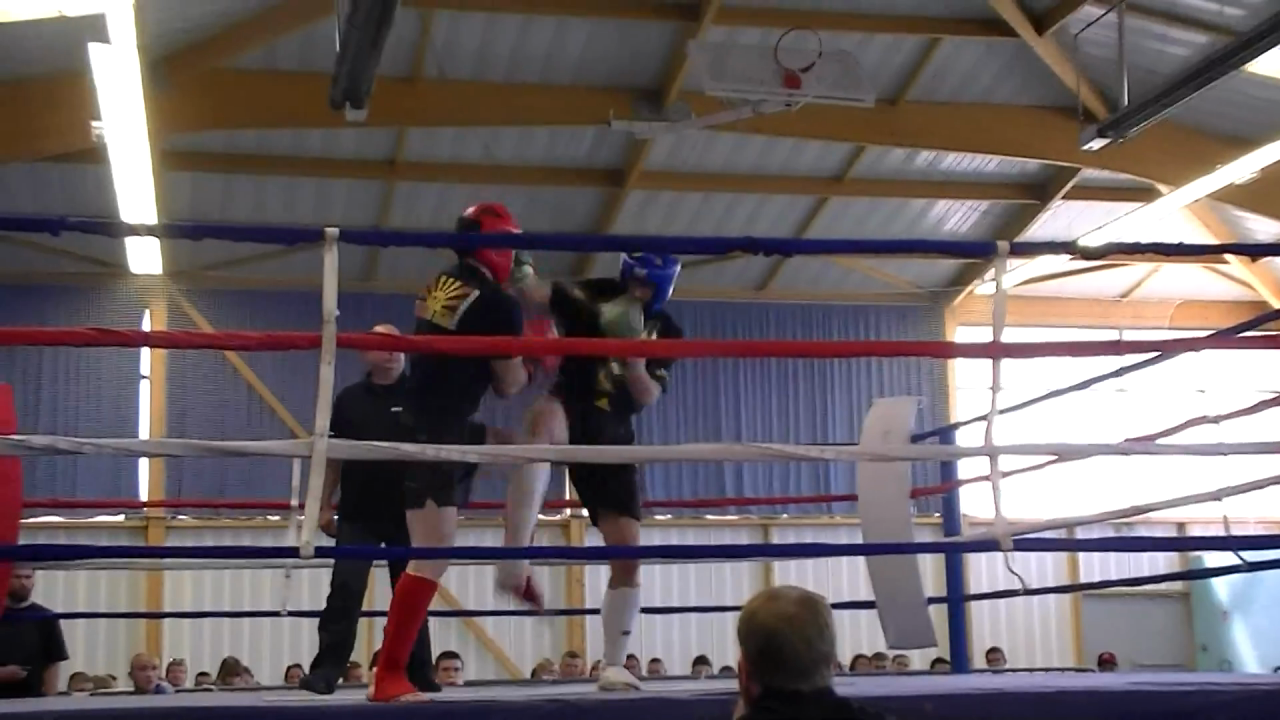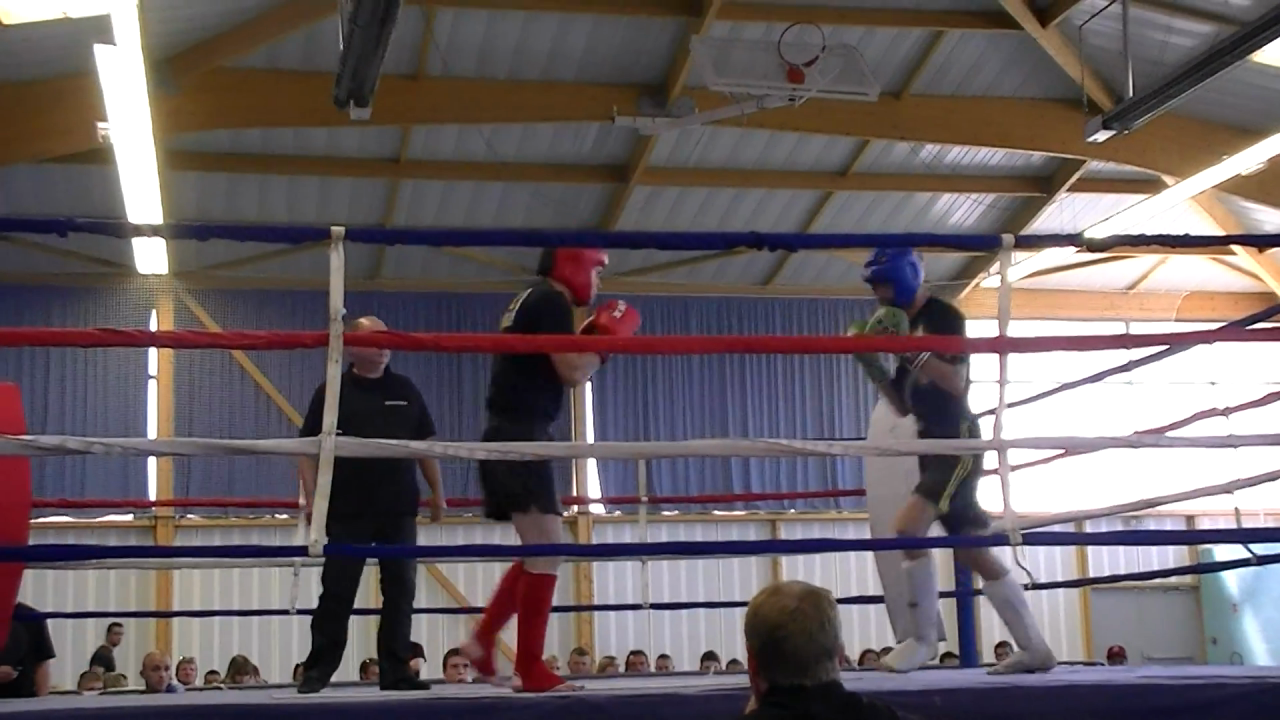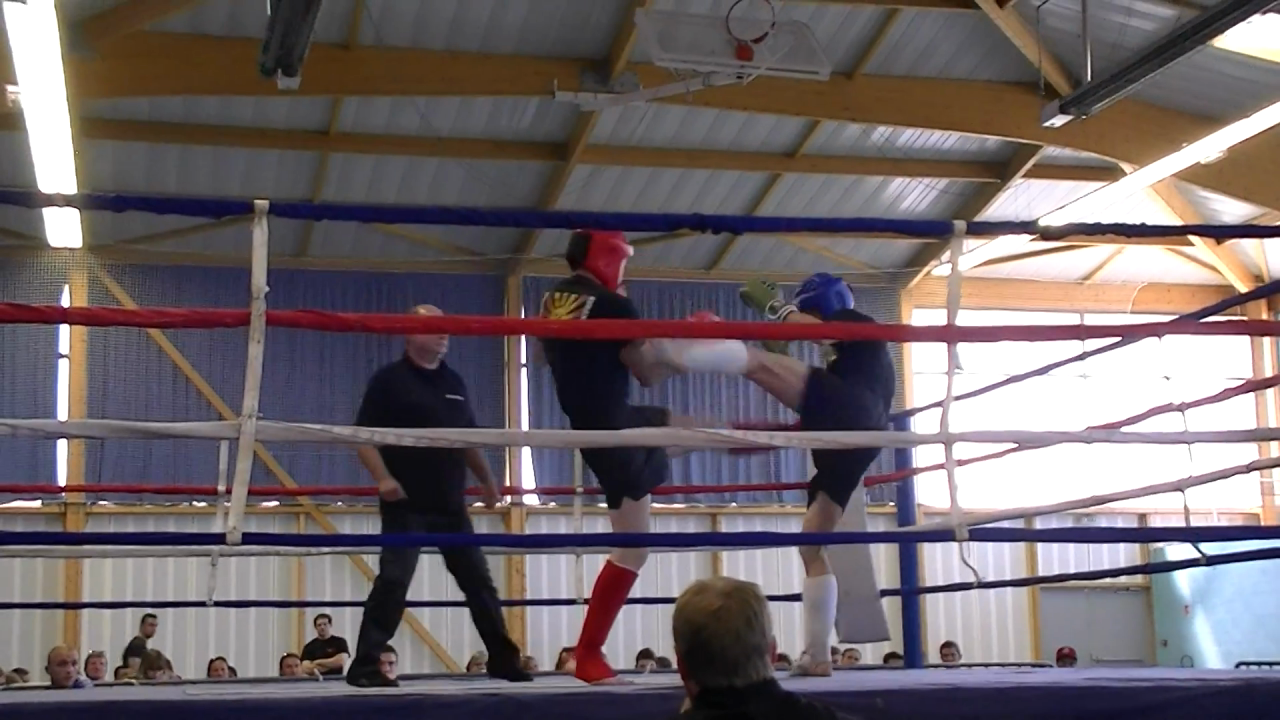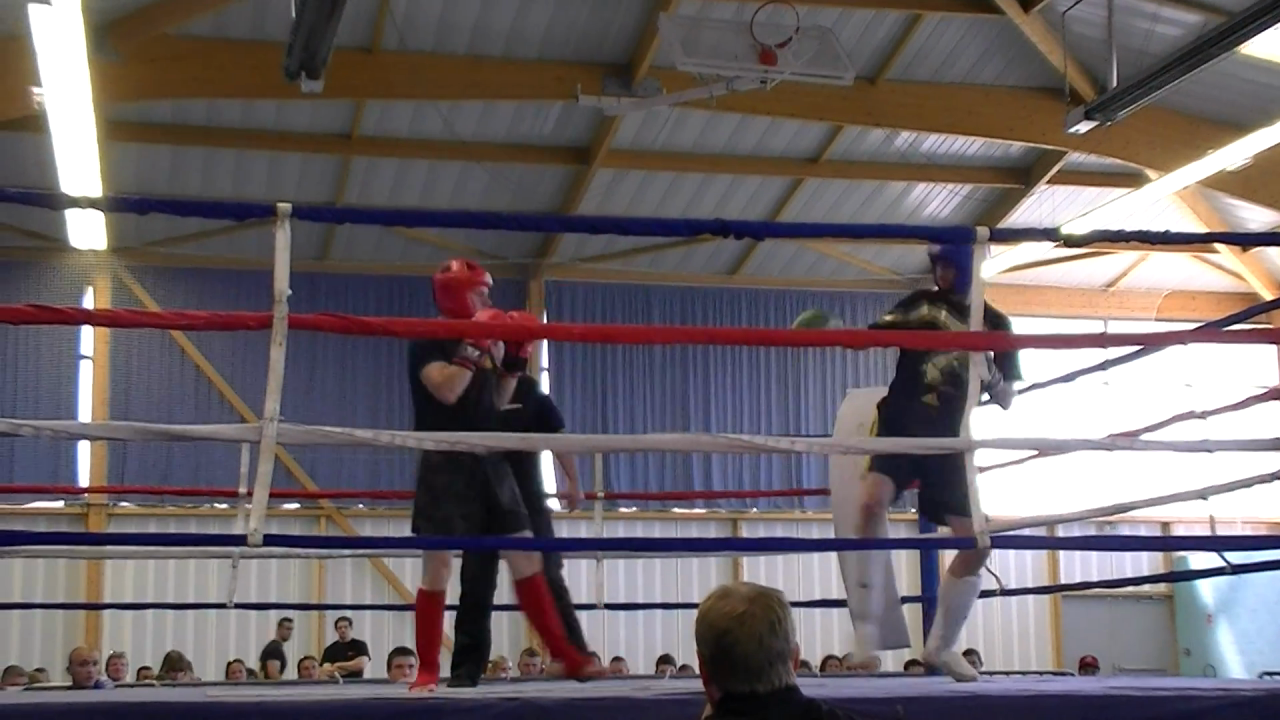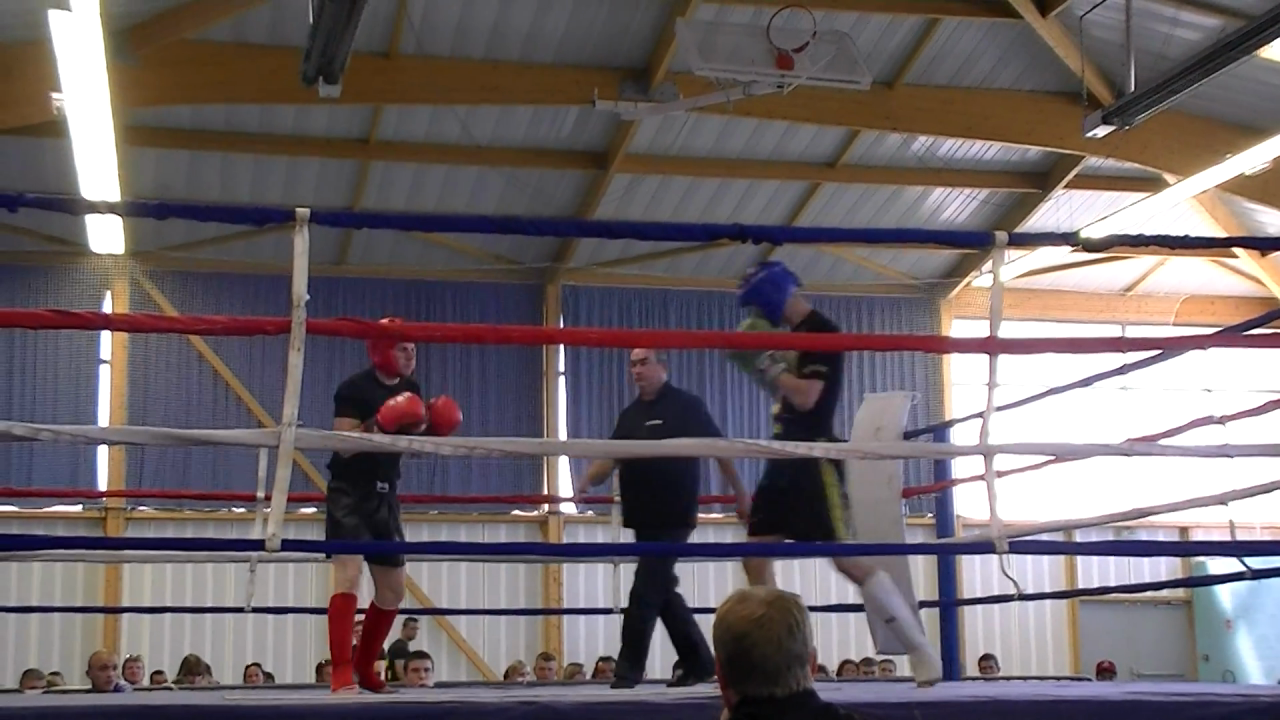
dt=1s
person 1, frame 1
left shoulder: (441, 286)
right shoulder: (496, 305)
right elbow: (512, 385)
right wrist: (532, 360)
left hip: (452, 430)
right hip: (439, 437)
right knee: (426, 564)
right ankle: (389, 674)
person 1, frame 2
left shoulder: (537, 304)
right shoulder: (551, 300)
right elbow: (570, 371)
left wrist: (590, 339)
right wrist: (609, 341)
left hip: (519, 438)
right hip: (519, 437)
left knee: (540, 552)
right knee: (544, 551)
left ankle: (483, 639)
right ankle: (530, 669)
person 1, frame 3
left shoulder: (550, 305)
right shoulder: (610, 306)
left elbow: (549, 355)
right elbow: (649, 372)
left hip: (607, 422)
right hip: (615, 425)
right knee: (632, 550)
right ankle: (587, 658)
person 1, frame 4
left shoulder: (489, 334)
right shoulder: (427, 340)
right elbow: (446, 390)
right wrist: (476, 346)
left hip: (488, 462)
right hip: (446, 464)
left knee: (527, 561)
right knee: (437, 572)
left ankle: (565, 653)
right ankle: (428, 669)
person 1, frame 5
left shoulder: (411, 388)
right shoulder: (355, 388)
left wrist: (440, 427)
right wrist: (382, 421)
left hip: (384, 497)
right hip: (350, 494)
left knee: (392, 590)
right knee: (349, 577)
left ankle: (364, 666)
right ankle: (341, 673)
person 2, frame 1
left shoulder: (666, 332)
right shoulder: (591, 295)
left elbow: (646, 396)
right elbow: (531, 296)
left wrist: (630, 342)
left hip: (613, 435)
right hip: (570, 417)
left knee: (626, 552)
right knee: (544, 421)
left ankle: (612, 664)
right ankle: (513, 563)
person 2, frame 2
left shoulder: (941, 317)
right shoulder: (910, 326)
left elbow: (957, 385)
right elbow: (901, 406)
left wrist: (913, 349)
right wrist: (871, 365)
left hip: (955, 441)
left knee: (908, 528)
right knee: (979, 556)
left ankle: (921, 642)
right ankle: (1034, 649)
person 2, frame 3
left shoulder: (858, 323)
right shoulder: (845, 356)
right elbow: (798, 395)
left wrist: (776, 305)
left hip: (849, 410)
right hip: (858, 438)
left knee: (756, 362)
right knee: (813, 542)
left ankle: (673, 350)
right ankle: (816, 654)
person 2, frame 4
left shoulder: (995, 324)
right shoulder: (918, 304)
left elbow: (1006, 399)
left wrist: (982, 368)
left hip: (946, 437)
right hip: (897, 423)
left knee: (973, 543)
right knee: (870, 504)
left ankle: (940, 647)
right ankle: (867, 625)
person 2, frame 5
left shoulder: (823, 333)
right shoulder: (792, 335)
left elbow: (805, 396)
left wrist: (765, 357)
right wrist: (753, 363)
left hip: (814, 456)
right hip: (784, 457)
left knee: (848, 560)
right knee: (755, 561)
left ankle: (920, 648)
person 3, frame 1
right shoulder: (349, 399)
right elbow: (332, 457)
right wrist: (324, 506)
left hip: (407, 512)
right hip: (357, 513)
right knee: (345, 587)
left ankle: (418, 673)
right ankle: (326, 670)
person 3, frame 2
left shoulder: (405, 389)
right shoulder: (333, 392)
left elbow: (425, 443)
left wrist: (437, 491)
right wrist: (312, 497)
left hip: (399, 509)
right hip: (349, 511)
left knee: (400, 589)
right knee: (338, 590)
left ankle: (395, 670)
right ankle: (317, 672)
person 3, frame 3
left shoulder: (454, 382)
right shoulder: (390, 379)
left wrist: (487, 480)
right wrist: (383, 477)
left hip: (450, 504)
right hip: (407, 505)
left knee: (477, 579)
right knee: (394, 581)
left ankle: (503, 658)
right ankle: (365, 666)
person 3, frame 4
left shoulder: (527, 390)
left elbow: (556, 437)
left wrist: (573, 482)
left hip: (527, 505)
left knee: (549, 581)
right knee: (476, 590)
left ankle: (574, 655)
right ankle: (468, 665)
person 3, frame 5
left shoulder: (686, 405)
right shoulder: (630, 414)
right elbow: (612, 459)
left wrist: (739, 493)
right wrist: (587, 480)
left hip: (674, 517)
right hip: (645, 519)
left knee: (645, 590)
right knee: (661, 592)
left ankle: (628, 669)
right ankle: (698, 662)
